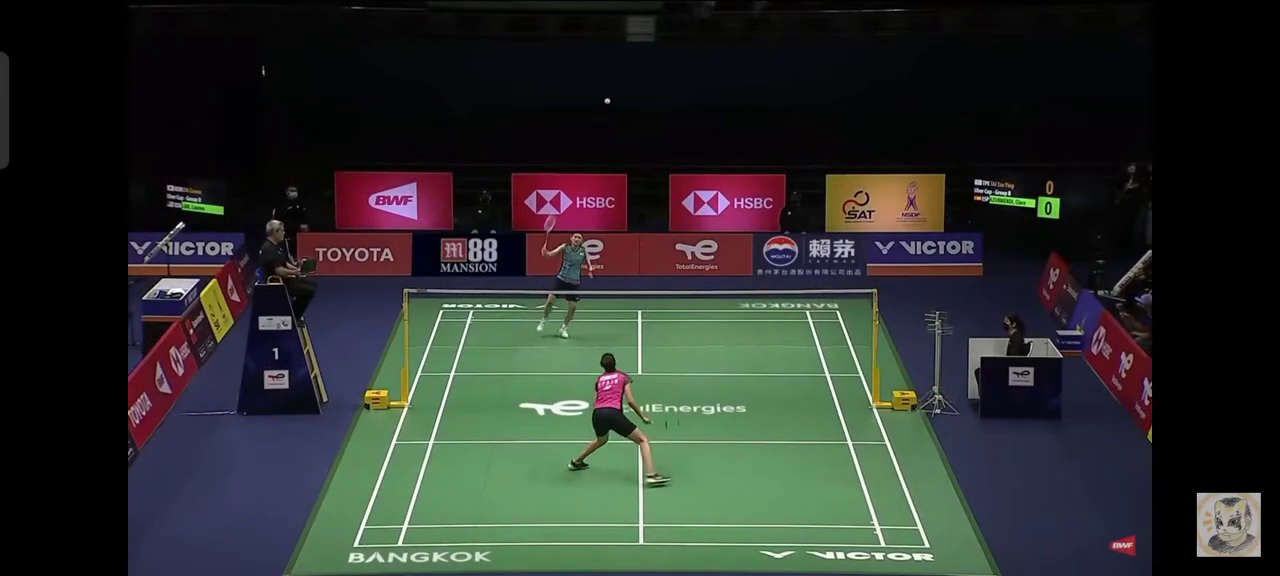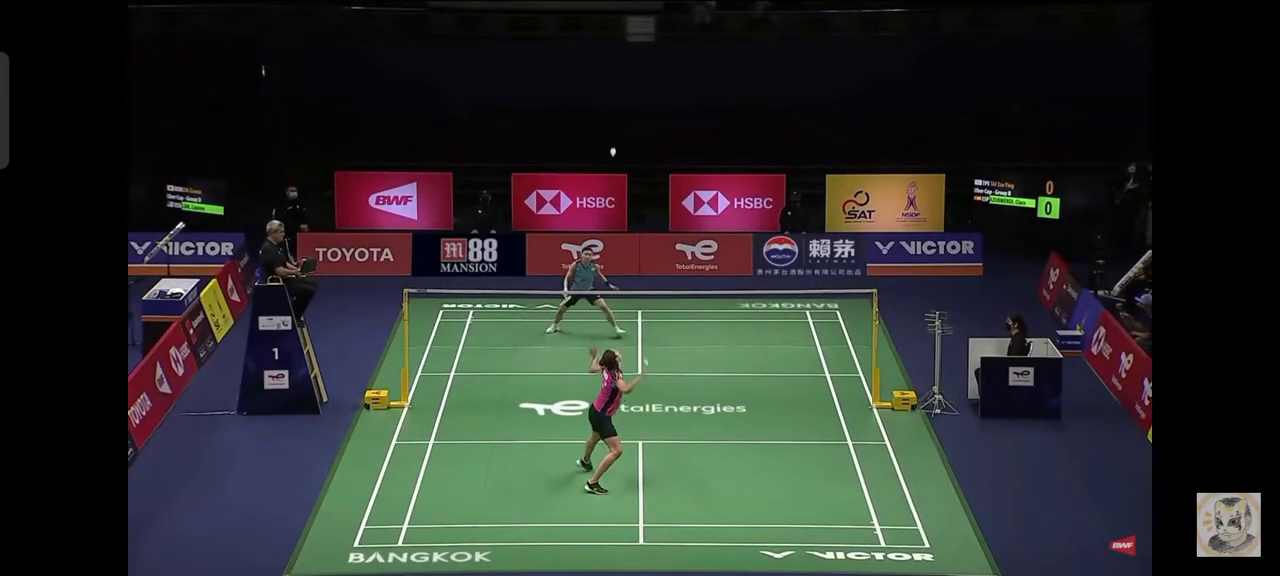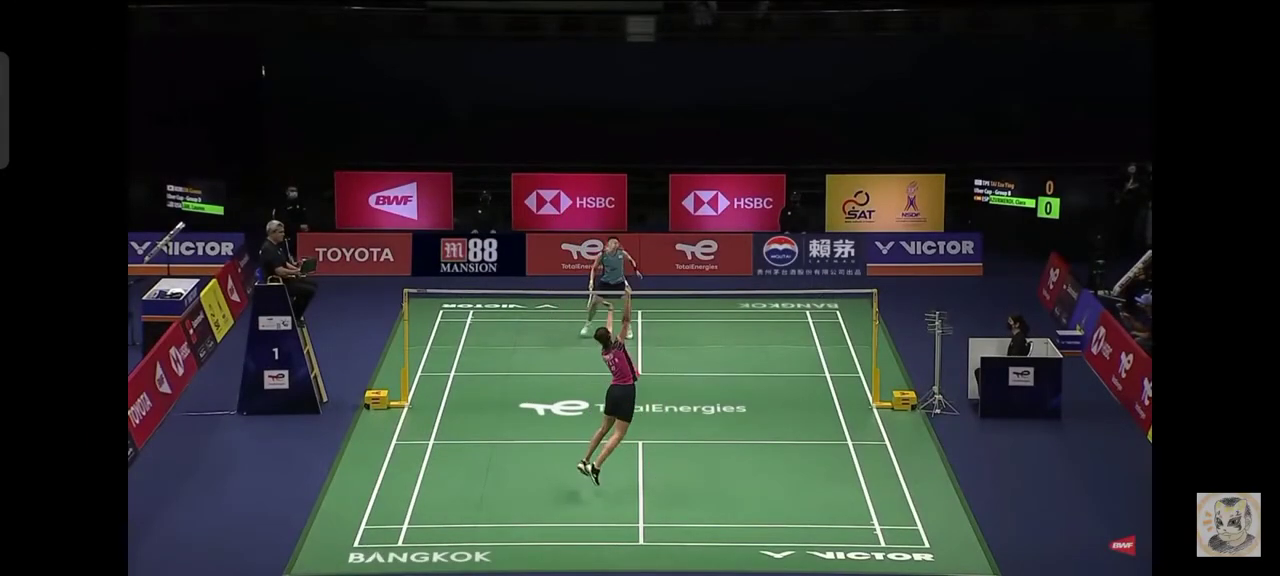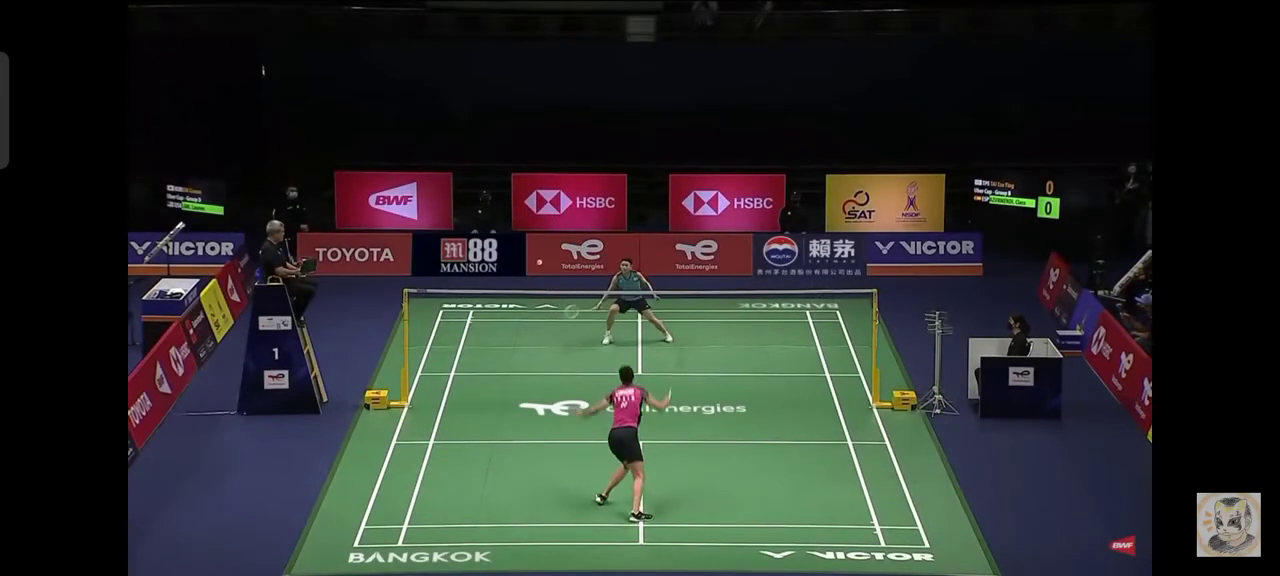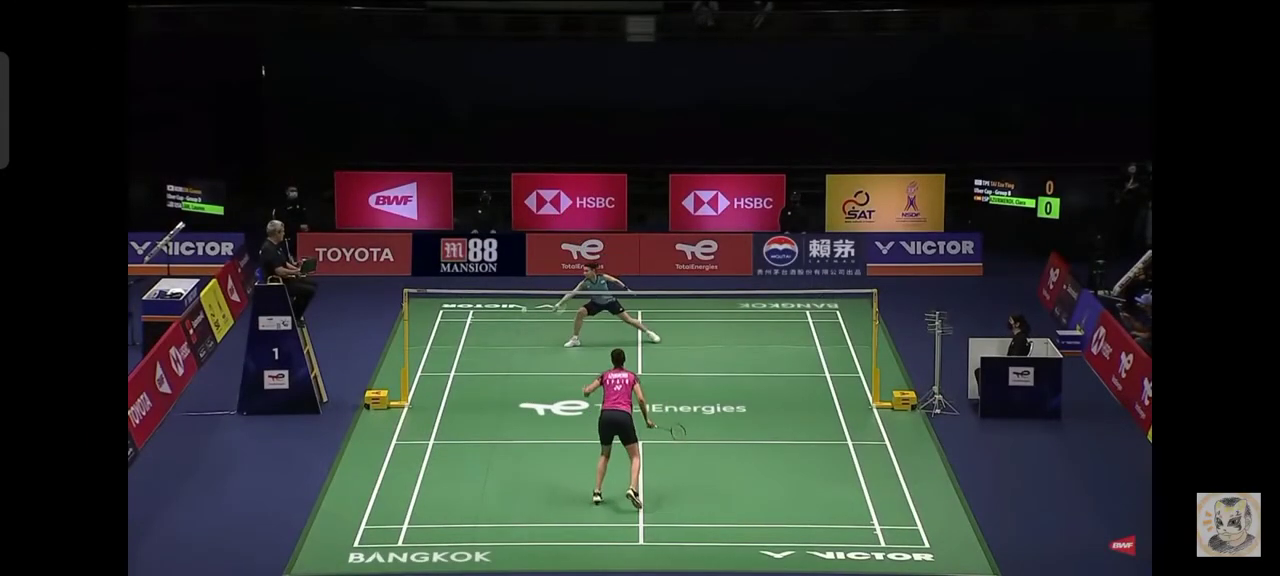
dt=0.3s
person 1, frame 1
left shoulder: (599, 379)
right shoulder: (623, 376)
right elbow: (631, 401)
right wrist: (643, 416)
left hip: (598, 414)
right hip: (613, 414)
left knee: (601, 440)
right knee: (643, 441)
left ankle: (576, 461)
right ankle: (651, 475)
person 1, frame 2
left shoulder: (606, 369)
right shoulder: (616, 374)
left elbow: (592, 368)
right elbow: (626, 390)
left wrist: (594, 356)
right wrist: (638, 379)
left hip: (595, 411)
right hip: (601, 416)
left knee: (595, 436)
right knee: (616, 451)
left ankle: (585, 461)
right ankle: (592, 483)
person 1, frame 3
left shoulder: (605, 350)
right shoulder: (617, 346)
left elbow: (606, 330)
right elbow: (626, 320)
left wrist: (610, 310)
right wrist: (626, 299)
left hip: (613, 390)
right hip: (626, 392)
left knee: (605, 427)
right knee: (618, 434)
left ankle: (586, 461)
right ankle: (595, 466)
person 1, frame 4
left shoulder: (614, 393)
right shoulder: (639, 391)
left elbow: (597, 408)
right elbow: (659, 407)
left wrist: (584, 413)
right wrist: (666, 401)
left hip: (613, 435)
right hip: (628, 434)
left knee: (626, 465)
right knee: (640, 476)
left ankle: (603, 495)
right ankle: (636, 512)
person 1, frame 5
left shoulder: (605, 375)
right shoulder: (632, 376)
left elbow: (586, 392)
right elbow: (640, 399)
left wrist: (588, 393)
right wrist: (647, 419)
left hip: (606, 416)
right hip: (624, 418)
left knee: (605, 455)
right knee: (635, 458)
left ankle: (597, 492)
right ankle: (632, 489)
